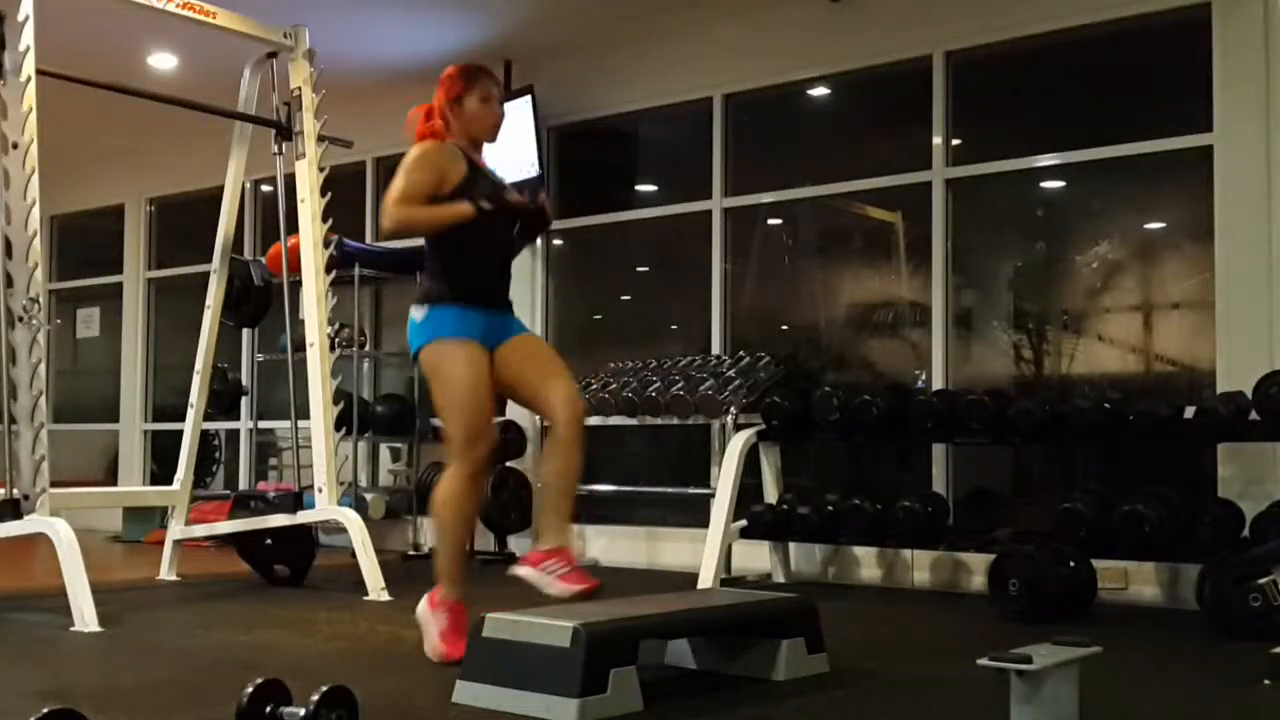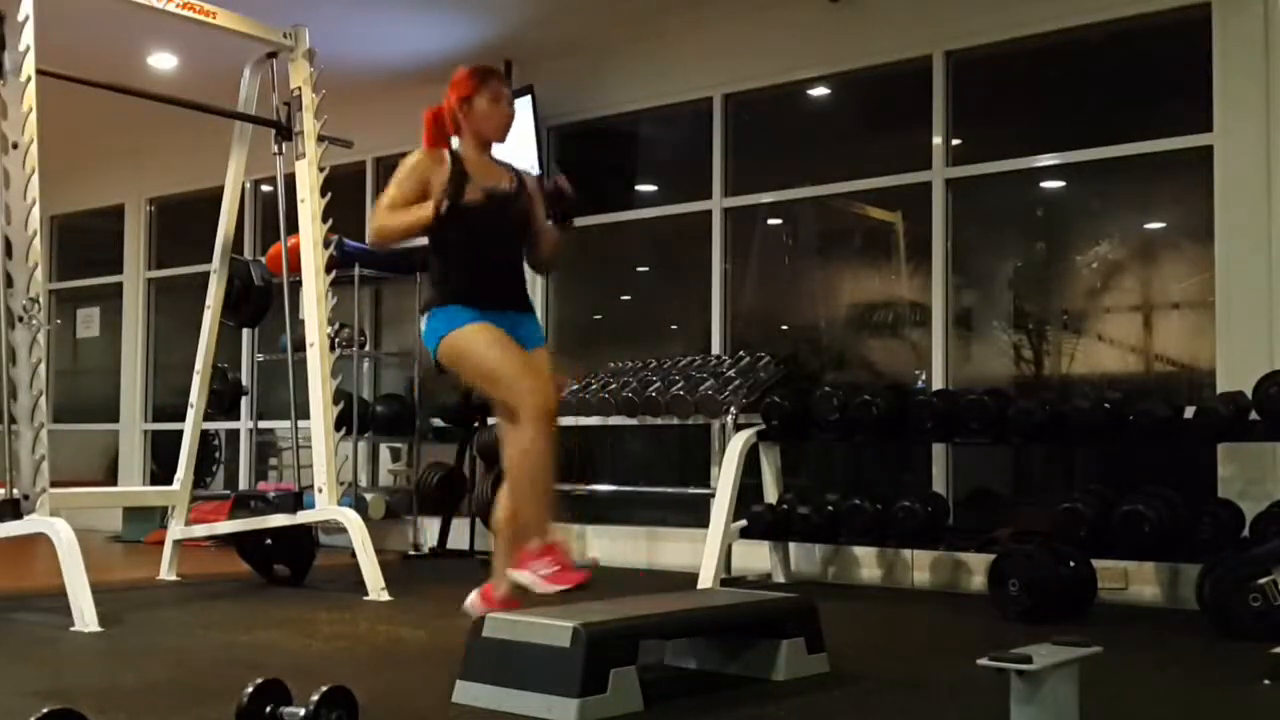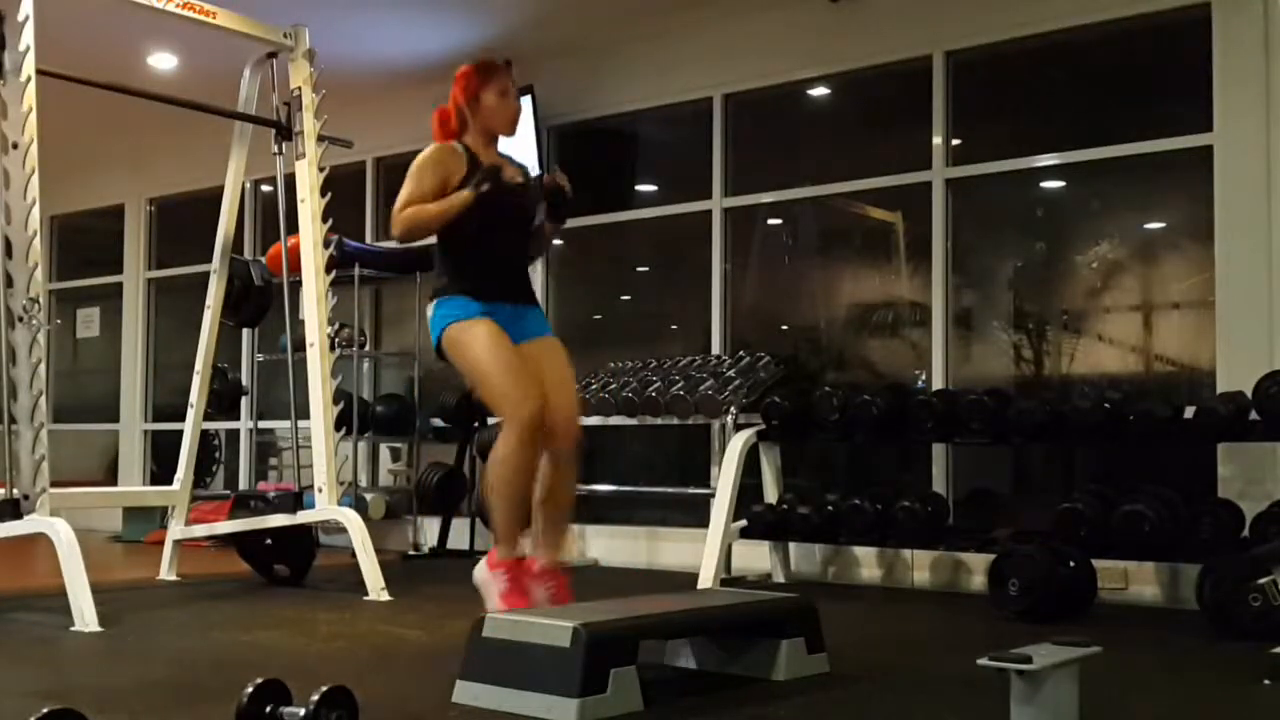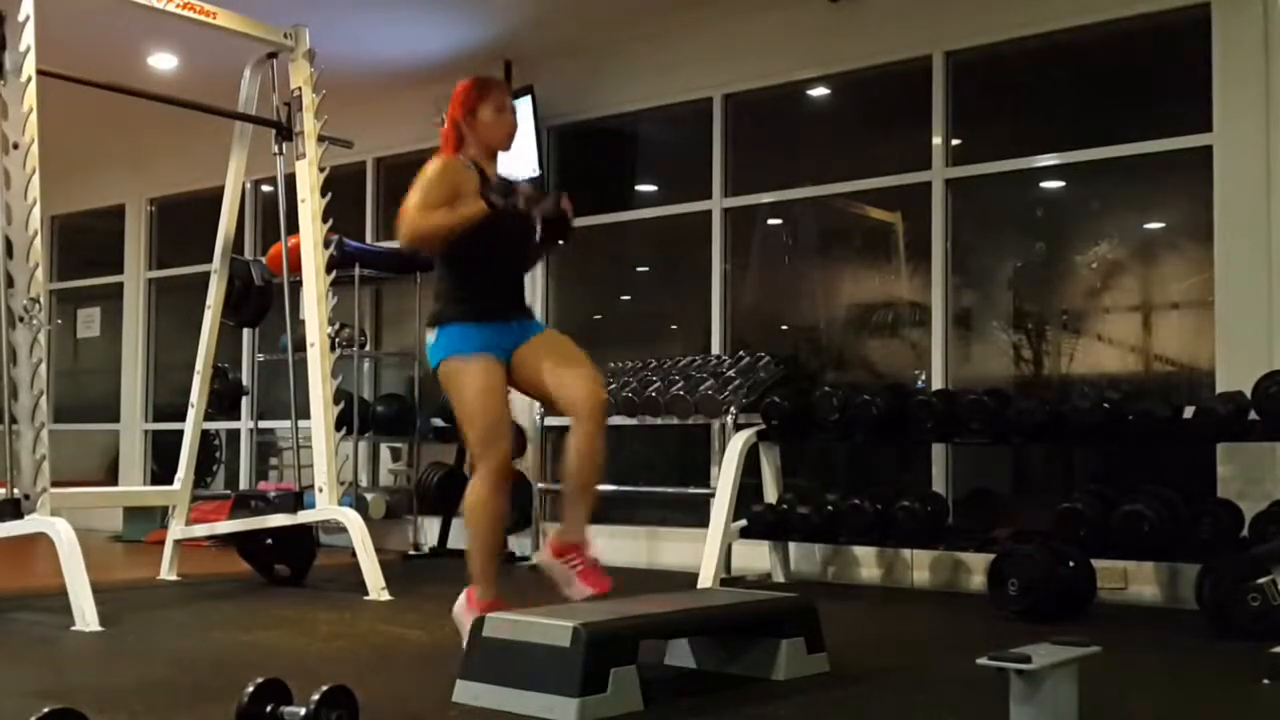
dt=0.3s
person 1, frame 1
left shoulder: (487, 176)
right shoulder: (433, 157)
right elbow: (392, 219)
left wrist: (527, 225)
right wrist: (473, 209)
left hip: (497, 319)
right hip: (448, 318)
left knee: (568, 409)
right knee: (471, 455)
left ankle: (547, 551)
right ankle: (445, 600)
person 1, frame 2
left shoulder: (520, 181)
right shoulder: (429, 164)
left elbow: (542, 260)
right elbow: (378, 230)
left wrist: (555, 218)
right wrist: (439, 207)
left hip: (516, 318)
right hip: (457, 315)
right knee: (537, 402)
left ankle: (497, 591)
right ankle: (535, 546)
person 1, frame 3
left shoulder: (516, 171)
right shoulder: (442, 156)
right elbow: (402, 227)
left wrist: (551, 213)
right wrist: (474, 193)
left hip: (519, 310)
right hip: (464, 309)
left knee: (566, 430)
right knee: (525, 415)
left ankle: (540, 566)
right ankle: (505, 557)
person 1, frame 4
left shoulder: (507, 188)
right shoulder: (449, 170)
right elbow: (410, 231)
left wrist: (547, 232)
right wrist: (488, 209)
left hip: (517, 324)
right hip: (463, 329)
left knee: (591, 398)
right knee: (494, 462)
left ankle: (568, 542)
right ankle: (481, 597)
